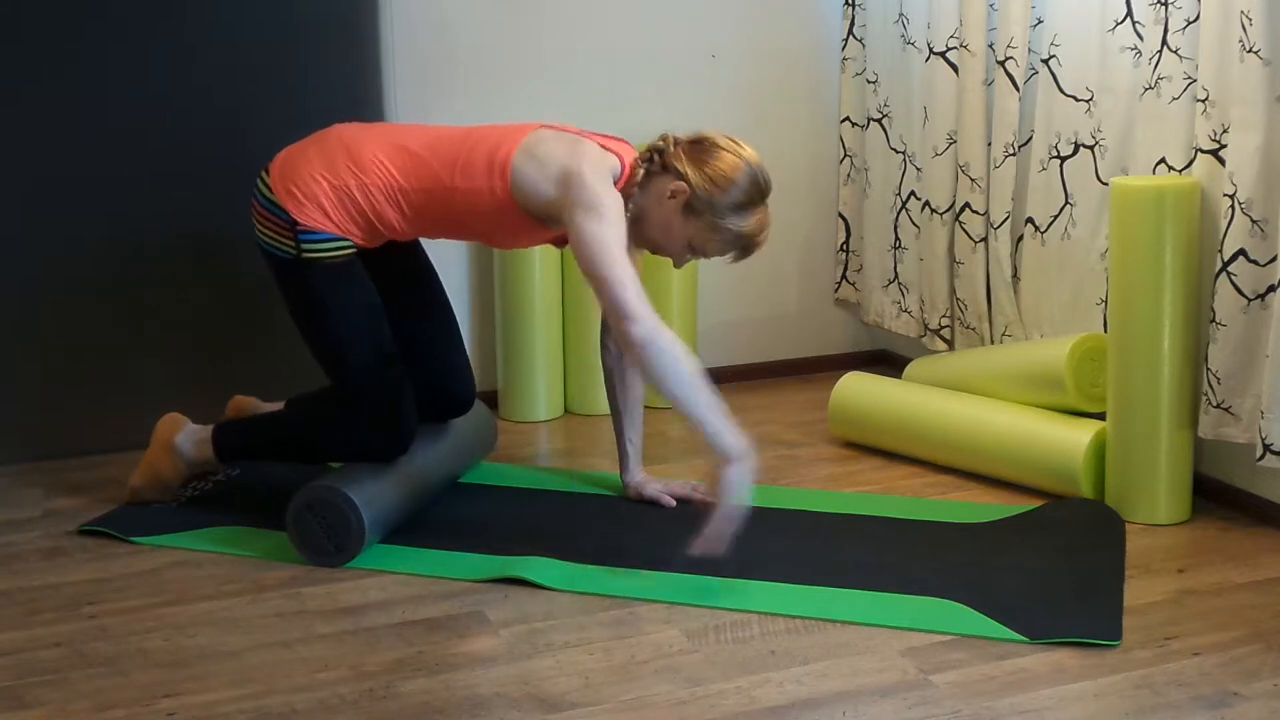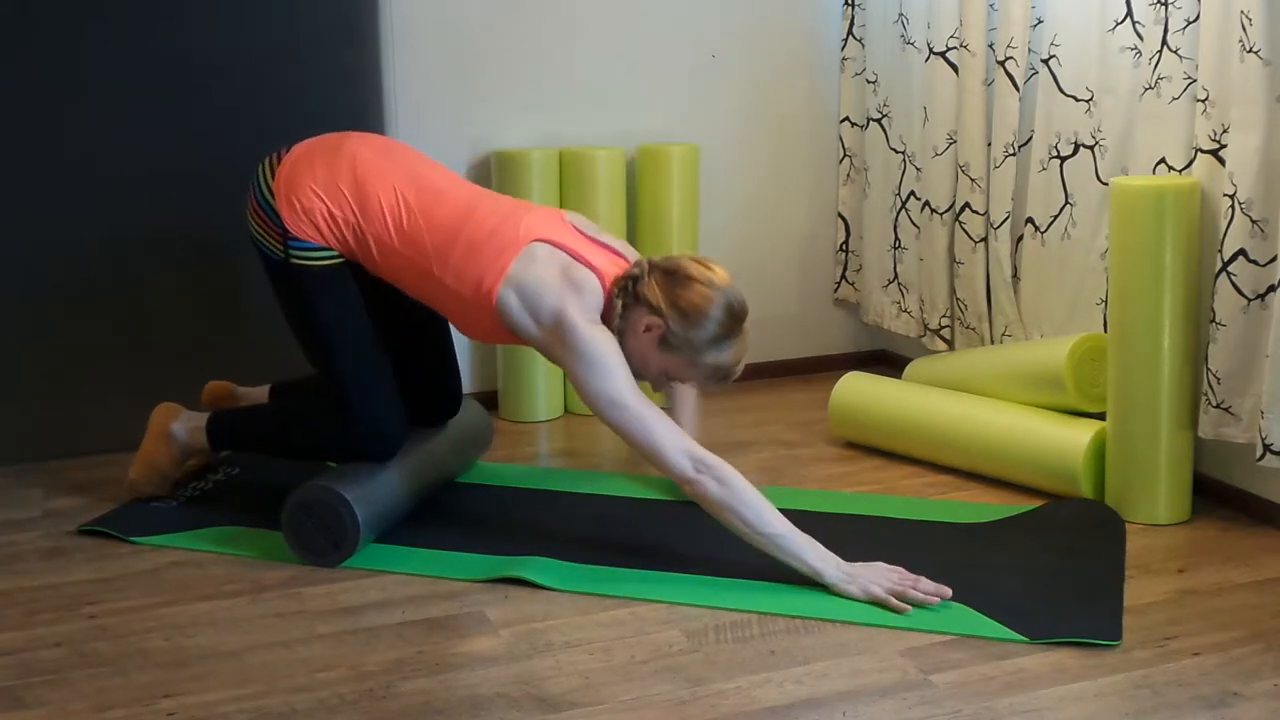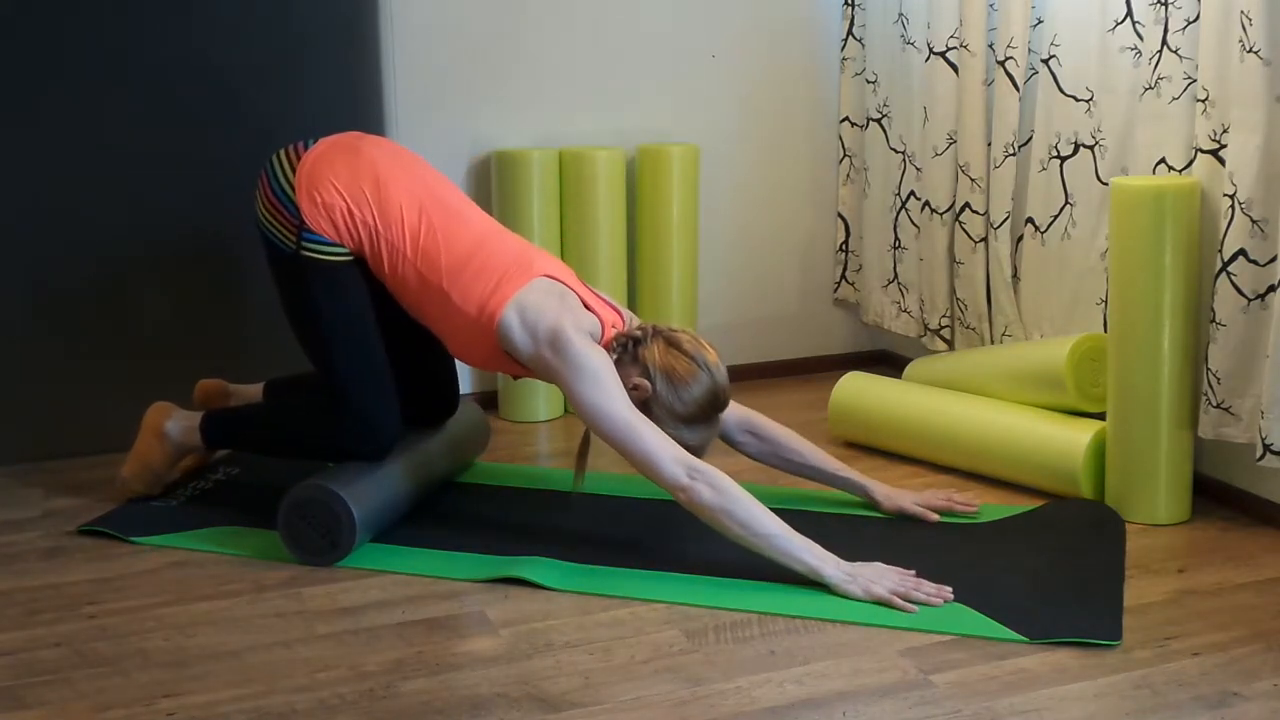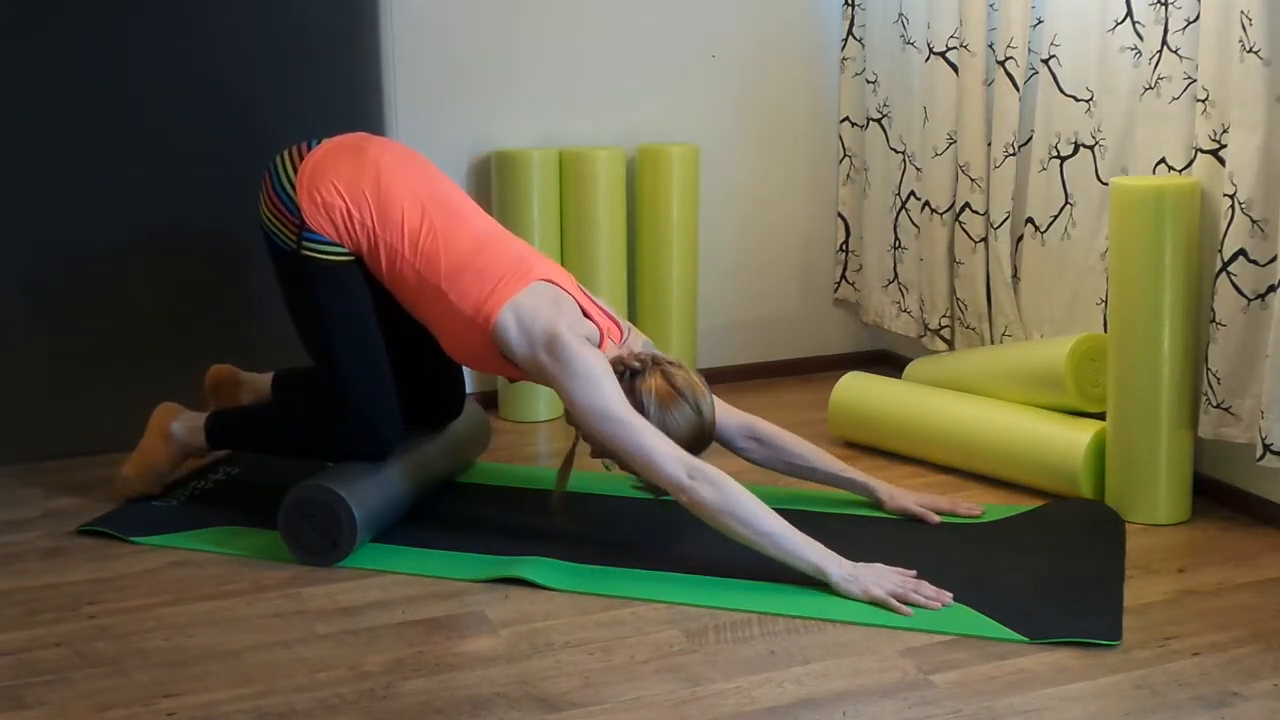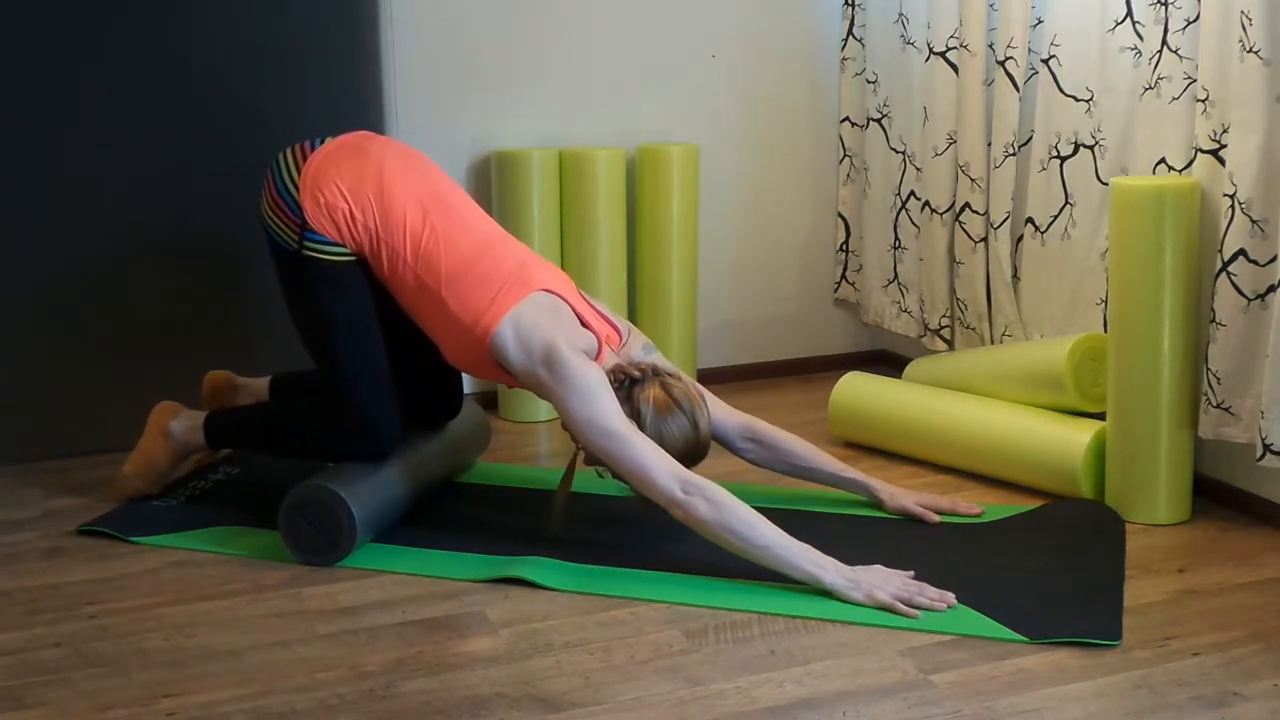
dt=1s
person 1, frame 1
left shoulder: (626, 186)
right shoulder: (587, 192)
left elbow: (622, 328)
right elbow: (639, 330)
left wrist: (636, 469)
right wrist: (733, 453)
left hip: (364, 209)
right hip: (316, 204)
left knee: (449, 400)
right knee: (375, 435)
left ankle: (264, 418)
right ankle: (193, 445)
person 1, frame 2
left shoulder: (632, 276)
right shoulder: (575, 319)
left elbow: (699, 350)
right elbow: (695, 471)
left wrist: (681, 417)
right wrist: (838, 571)
left hip: (359, 174)
right hip: (302, 200)
left knee: (433, 405)
right knee: (373, 429)
left ankle: (246, 400)
right ankle: (192, 427)
person 1, frame 3
left shoulder: (619, 335)
right shoulder: (573, 348)
left elbow: (740, 422)
right elbow: (691, 480)
left wrist: (876, 489)
right wrist: (841, 574)
left hip: (365, 179)
right hip: (313, 198)
left knee: (427, 407)
right knee: (368, 429)
left ankle: (239, 397)
right ankle: (188, 428)
person 1, frame 4
left shoulder: (617, 344)
right shoulder: (566, 349)
left elbow: (738, 428)
right elbow: (688, 476)
left wrist: (879, 489)
right wrist: (838, 571)
left hip: (369, 177)
right hip: (317, 197)
left knee: (432, 405)
right knee: (369, 430)
left ankle: (253, 386)
right ankle: (192, 429)
person 1, frame 5
left shoulder: (619, 344)
right shoulder: (563, 361)
left elbow: (739, 429)
right elbow: (683, 493)
left wrist: (878, 488)
right wrist: (842, 578)
left hip: (370, 173)
right hip: (320, 196)
left knee: (430, 405)
right knee: (369, 429)
left ankle: (250, 391)
right ankle: (191, 428)
